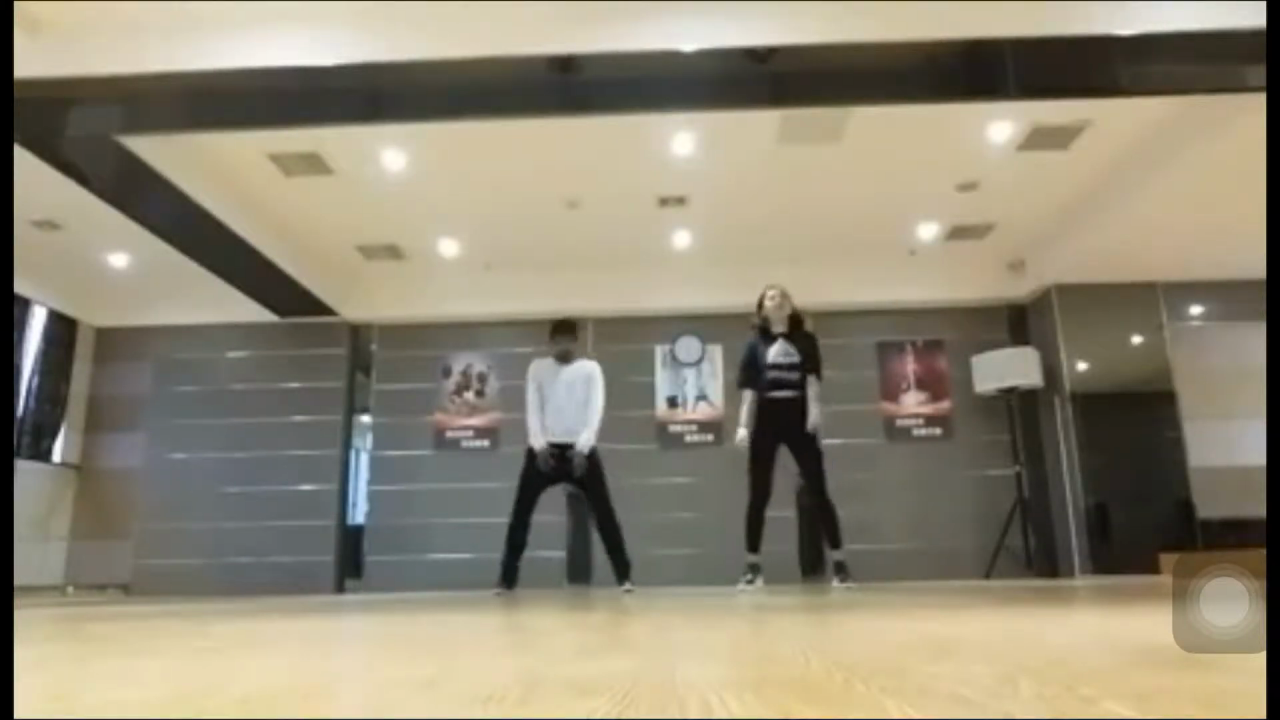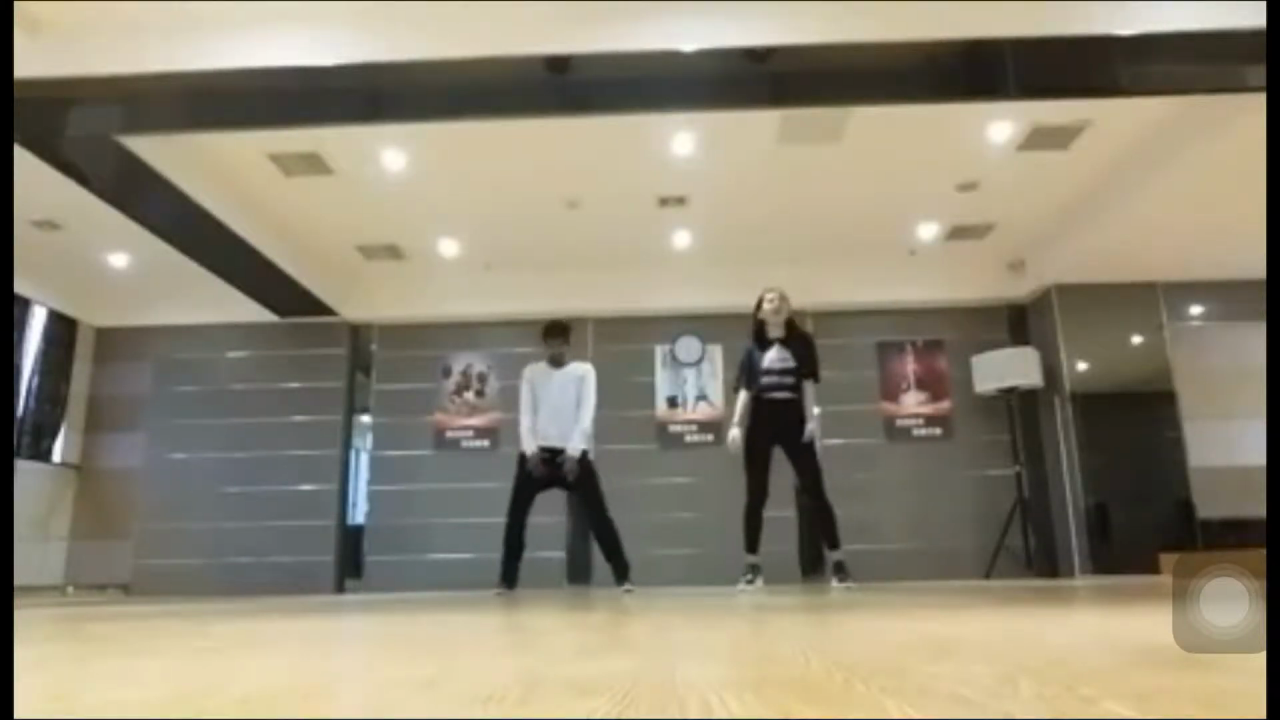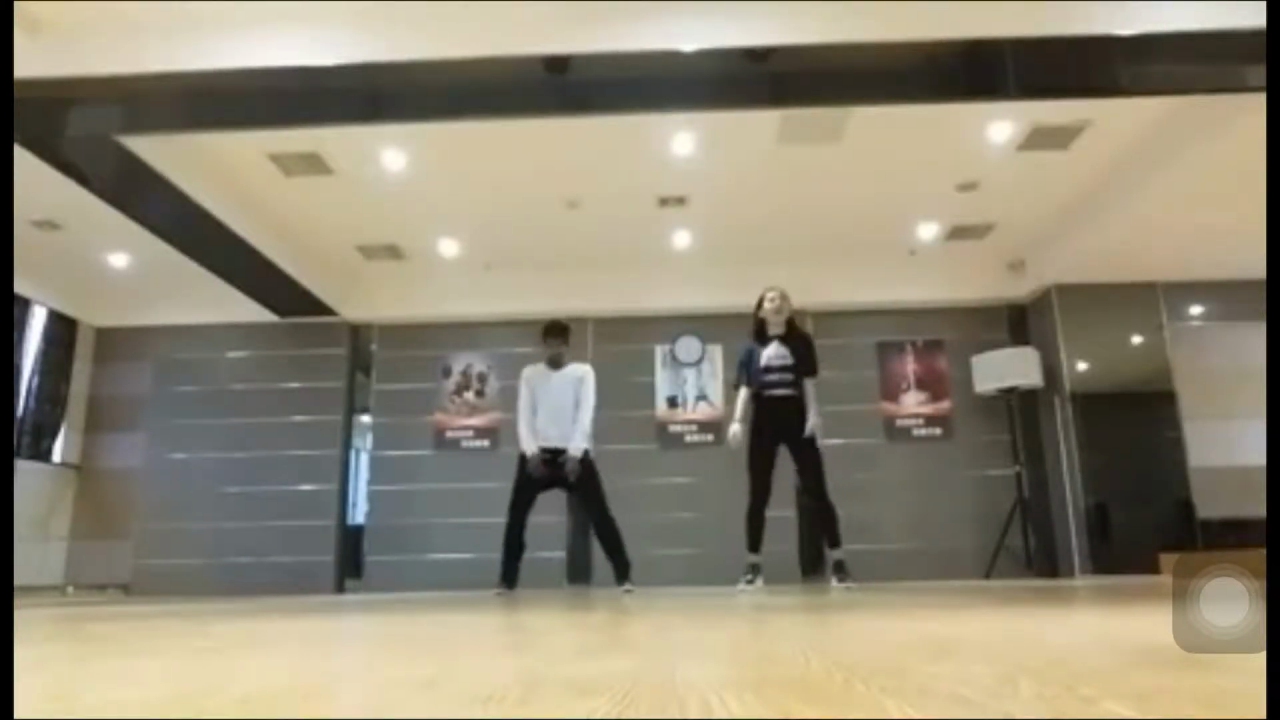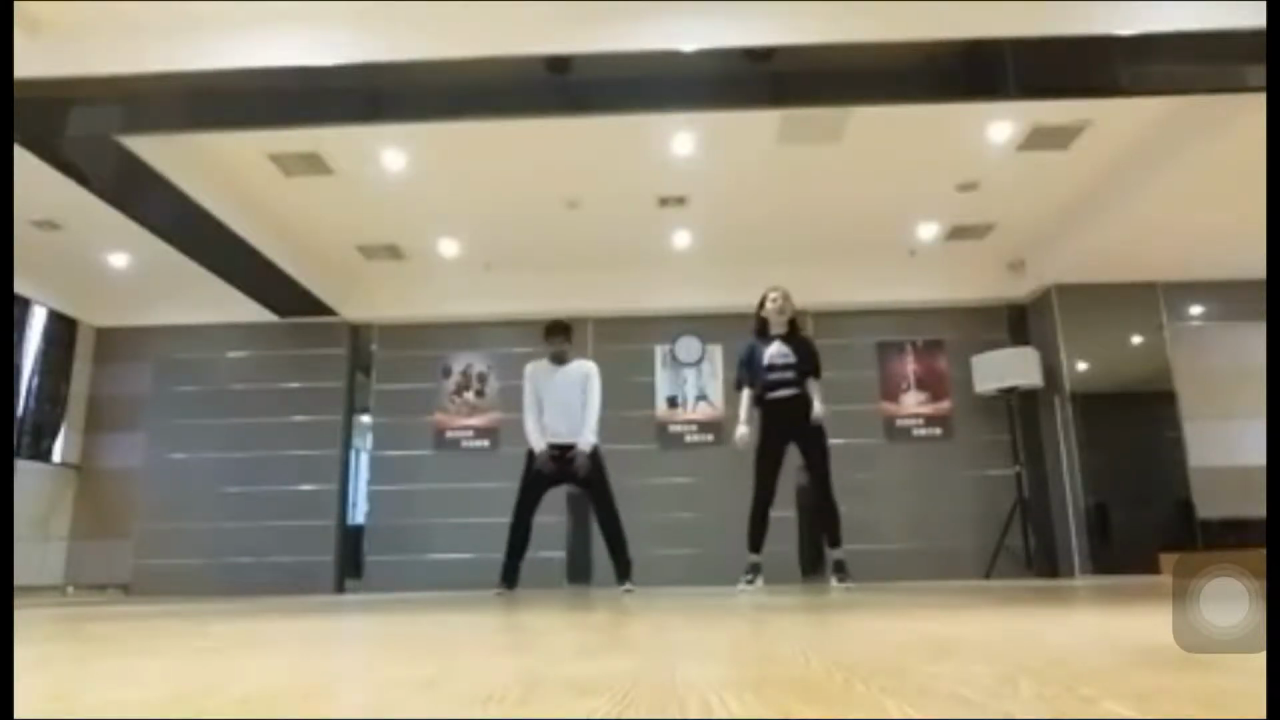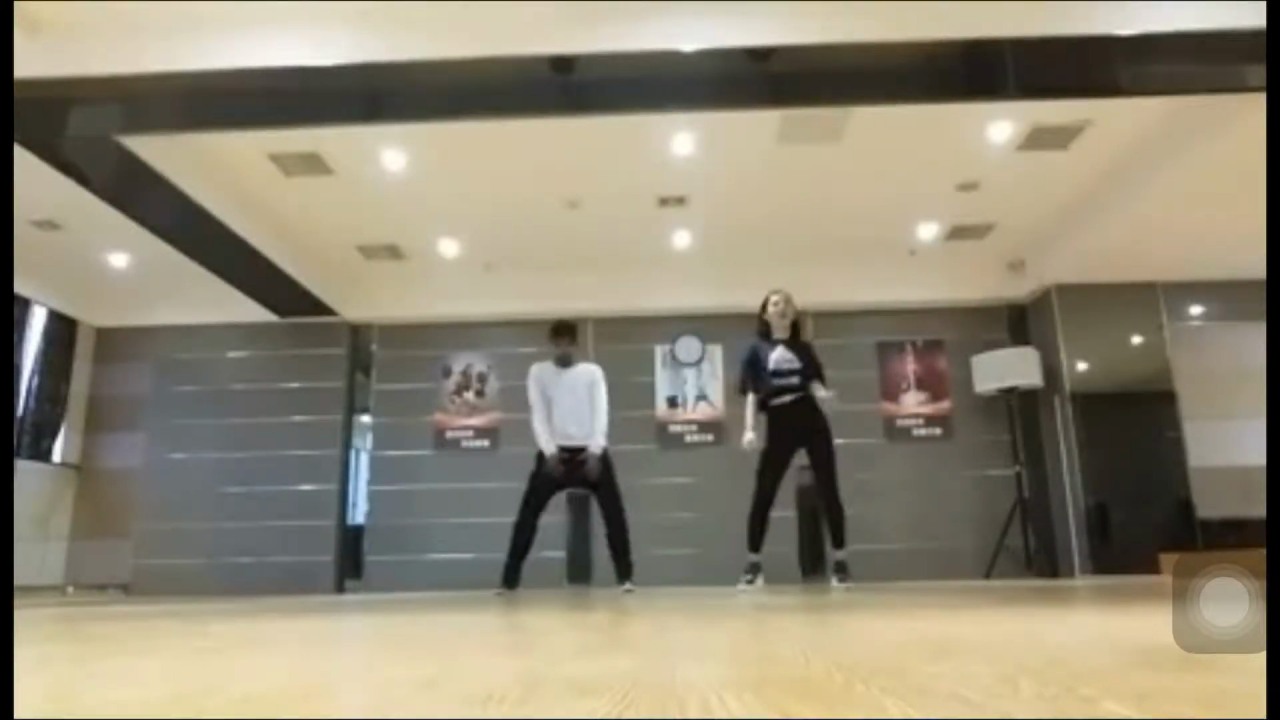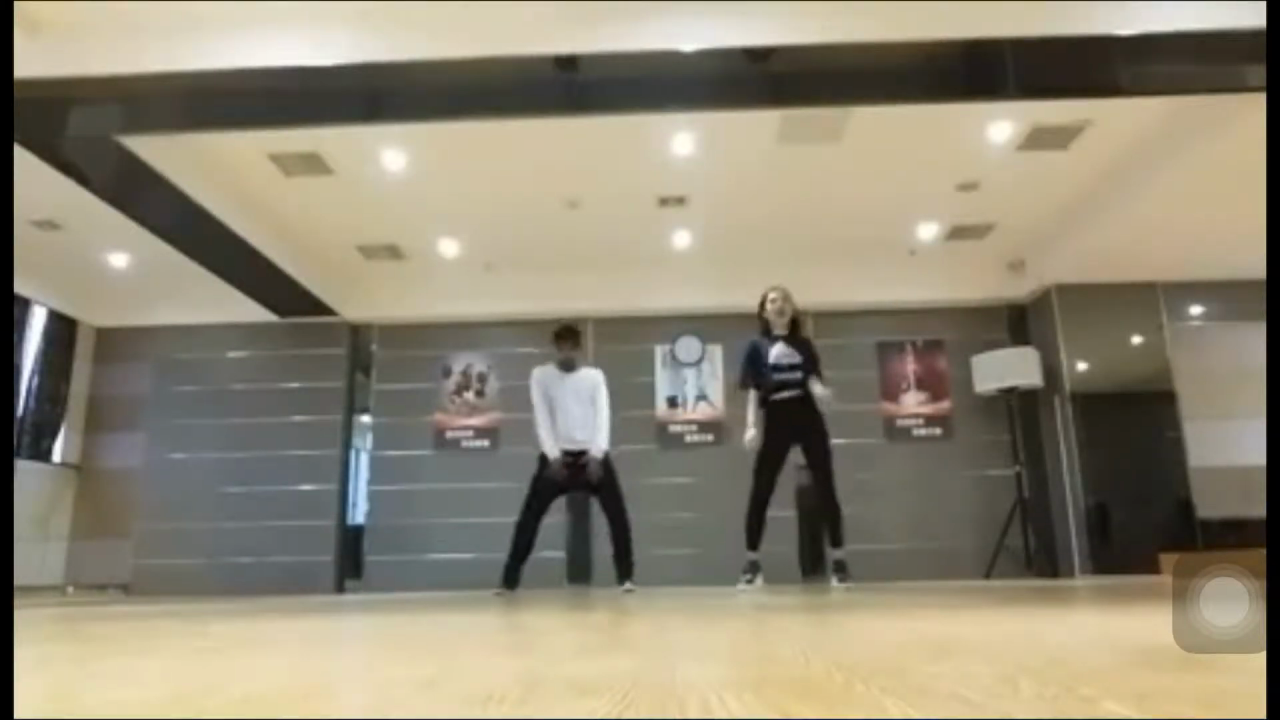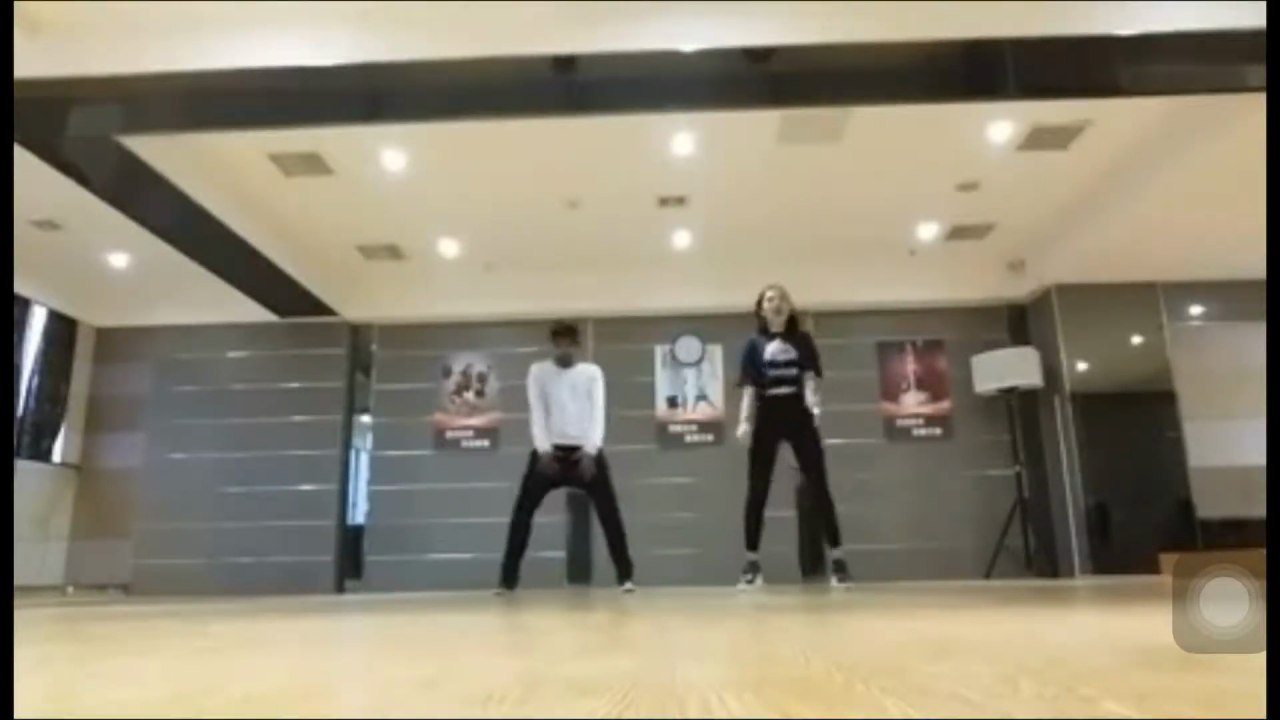
dt=0.1s
person 1, frame 1
left shoulder: (806, 340)
right shoulder: (756, 345)
left elbow: (812, 379)
right elbow: (749, 389)
left wrist: (814, 410)
right wrist: (743, 425)
left hip: (798, 420)
right hip: (765, 421)
left knee: (817, 492)
right knee: (758, 495)
left ankle: (838, 563)
right ankle: (753, 566)
person 1, frame 2
left shoulder: (802, 342)
right shoulder: (753, 350)
left elbow: (809, 383)
right elbow: (745, 389)
left wrist: (812, 418)
right wrist: (736, 425)
left hip: (793, 421)
right hip: (760, 422)
left knee: (814, 492)
right knee: (755, 495)
left ankle: (837, 562)
right ankle: (752, 566)
person 1, frame 3
left shoulder: (801, 341)
right shoulder: (753, 348)
left elbow: (808, 380)
right elbow: (745, 386)
left wrist: (813, 413)
right wrist: (737, 421)
left hip: (796, 419)
right hip: (764, 421)
left knee: (816, 490)
right knee: (758, 494)
left ankle: (837, 562)
right ankle: (753, 566)
person 1, frame 4
left shoulder: (803, 344)
right shoulder: (754, 348)
left elbow: (811, 380)
right elbow: (747, 388)
left wrist: (817, 401)
right wrist: (742, 422)
left hip: (805, 419)
right hip: (772, 422)
left knee: (821, 490)
right knee: (763, 495)
left ankle: (837, 562)
right ankle: (753, 565)
person 1, frame 5
left shoulder: (804, 349)
right shoulder: (757, 350)
left elbow: (814, 383)
right elbow: (751, 392)
left wrist: (823, 393)
right wrist: (749, 427)
left hip: (812, 421)
right hip: (779, 427)
left knee: (829, 491)
right knee: (763, 495)
left ankle: (839, 562)
right ankle: (753, 565)
person 1, frame 6
left shoulder: (803, 344)
right shoulder: (758, 346)
left elbow: (813, 378)
right elbow: (753, 389)
left wrist: (820, 390)
right wrist: (751, 425)
left hip: (808, 418)
right hip: (776, 421)
left knee: (825, 490)
right knee: (760, 492)
left ankle: (838, 561)
right ankle: (752, 564)
person 1, frame 7
left shoulder: (803, 340)
right shoulder: (755, 344)
left elbow: (810, 375)
right elbow: (749, 386)
left wrist: (811, 395)
right wrist: (744, 420)
left hip: (799, 416)
right hip: (767, 418)
left knee: (818, 488)
right knee: (757, 491)
left ankle: (837, 561)
right ankle: (752, 564)
person 2, frame 1
left shoulder: (591, 369)
right shoulder: (538, 368)
left elbow: (595, 410)
right elbow: (533, 409)
left wrist: (583, 447)
right wrist: (540, 445)
left hip: (580, 449)
right hip: (544, 449)
left knee: (603, 511)
right knee: (521, 511)
left ankle: (623, 576)
right ankle: (507, 578)
person 2, frame 2
left shoulder: (584, 371)
right shoulder: (531, 373)
left elbow: (586, 415)
right elbow: (526, 415)
left wrist: (574, 452)
right wrist: (530, 450)
left hip: (572, 453)
right hip: (537, 453)
left knee: (597, 514)
right knee: (516, 514)
left ankle: (622, 575)
right ankle: (507, 579)
person 2, frame 3
left shoulder: (583, 372)
right shoulder: (530, 374)
left elbow: (585, 415)
right elbow: (524, 415)
left wrist: (575, 453)
right wrist: (530, 451)
left hip: (573, 453)
right hip: (538, 453)
left knee: (599, 513)
right knee: (516, 514)
left ankle: (623, 575)
right ankle: (507, 579)
person 2, frame 4
left shoulder: (588, 369)
right shoulder: (533, 370)
left elbow: (592, 410)
right elbow: (530, 412)
left wrist: (585, 447)
right wrist: (539, 447)
left hip: (582, 450)
right hip: (545, 450)
left knee: (606, 510)
right knee: (523, 511)
left ankle: (624, 575)
right ankle: (508, 578)
person 2, frame 5
left shoulder: (592, 372)
right shoulder: (538, 372)
left elbow: (600, 412)
right elbow: (538, 414)
left wrist: (596, 450)
right wrist: (549, 451)
left hip: (590, 451)
right hip: (554, 452)
left knee: (614, 511)
right knee: (528, 513)
left ankle: (625, 575)
right ankle: (510, 578)
person 2, frame 6
left shoulder: (595, 376)
right shoulder: (541, 375)
left elbow: (602, 416)
right elbow: (542, 417)
left wrist: (598, 453)
right wrist: (553, 455)
left hip: (593, 455)
right hip: (556, 455)
left knee: (618, 513)
right knee: (530, 515)
left ankle: (625, 575)
right ankle: (510, 578)
person 2, frame 7
left shoulder: (592, 372)
right shoulder: (538, 371)
left elbow: (597, 412)
right elbow: (537, 412)
left wrist: (591, 449)
right wrist: (544, 450)
left hip: (585, 451)
right hip: (549, 451)
left knee: (609, 512)
right knee: (522, 511)
left ankle: (625, 576)
right ankle: (508, 578)
